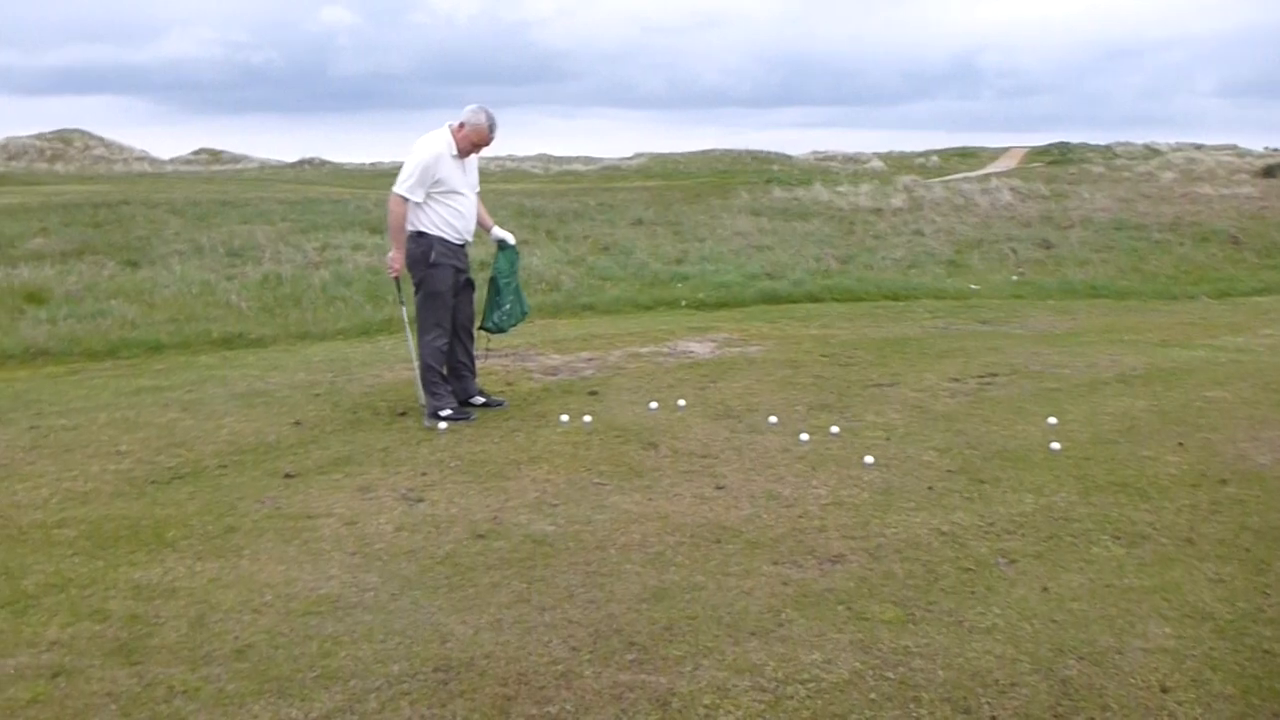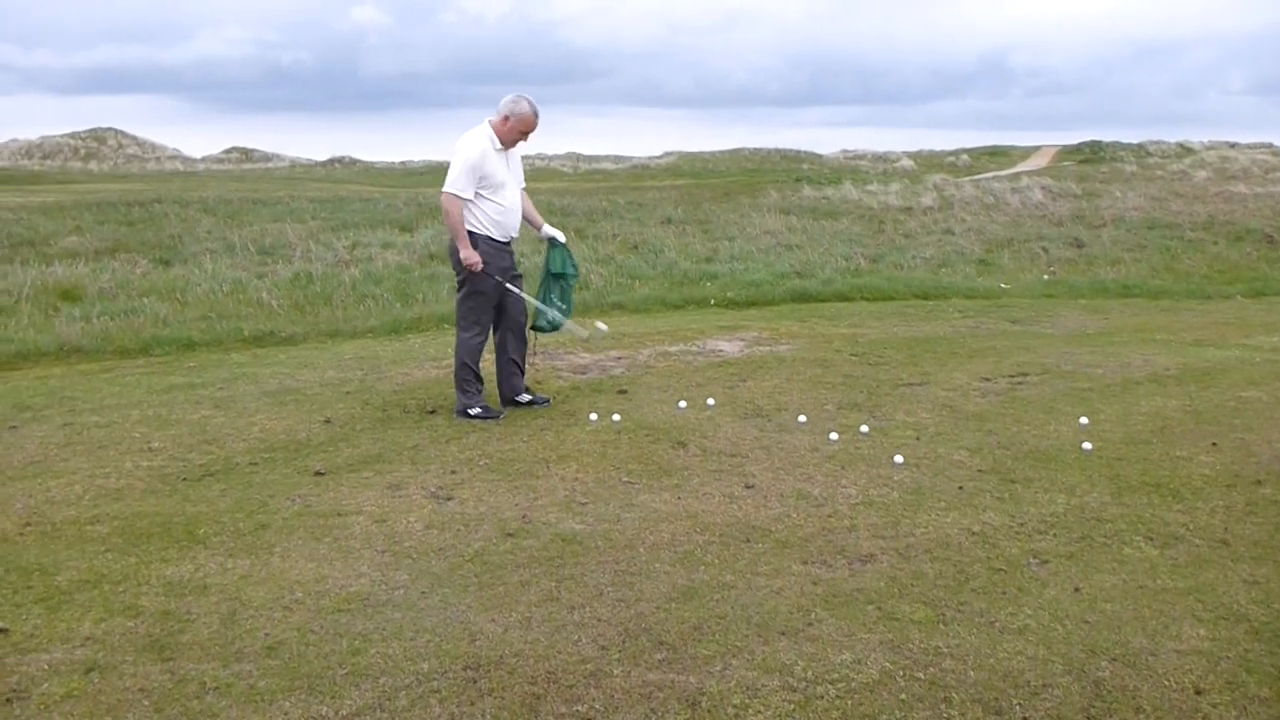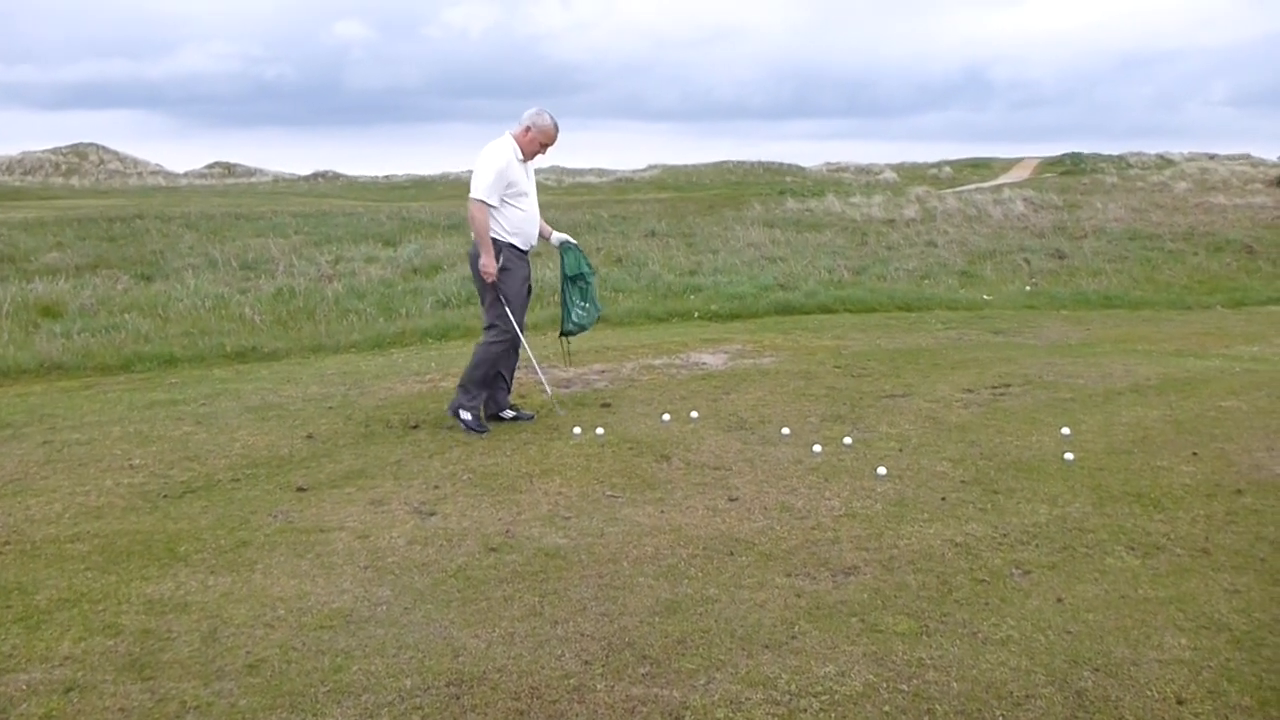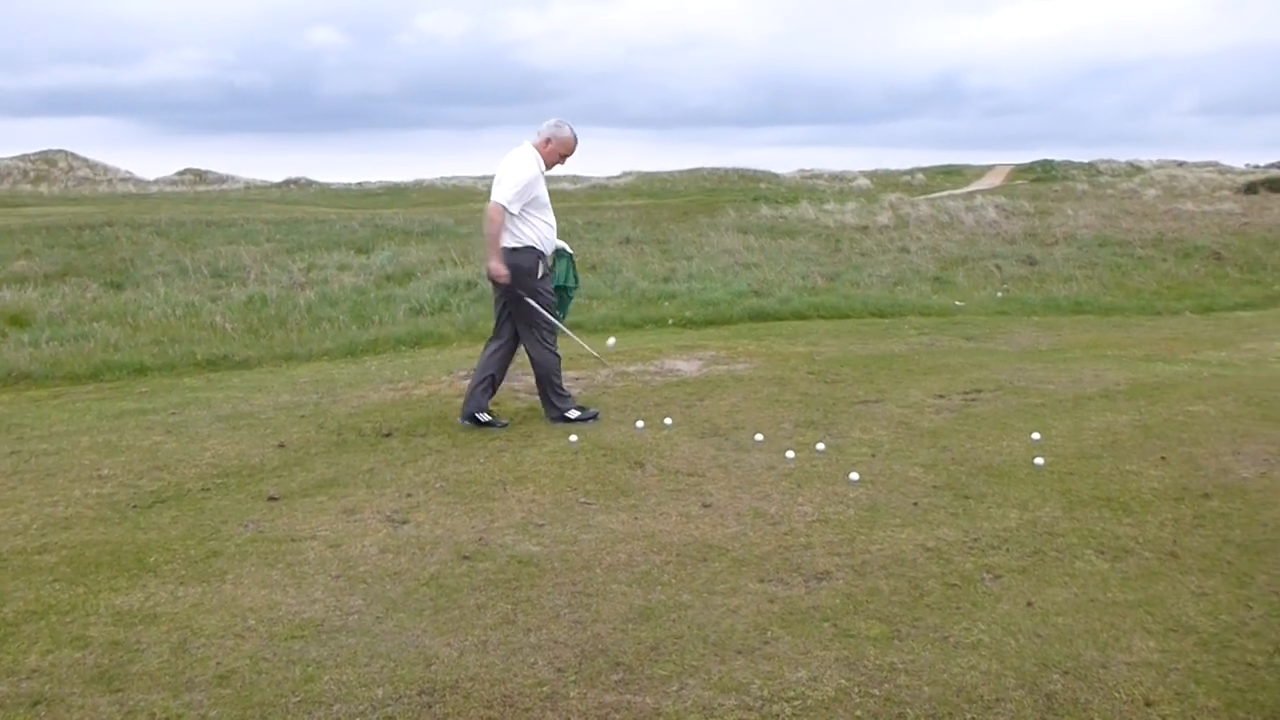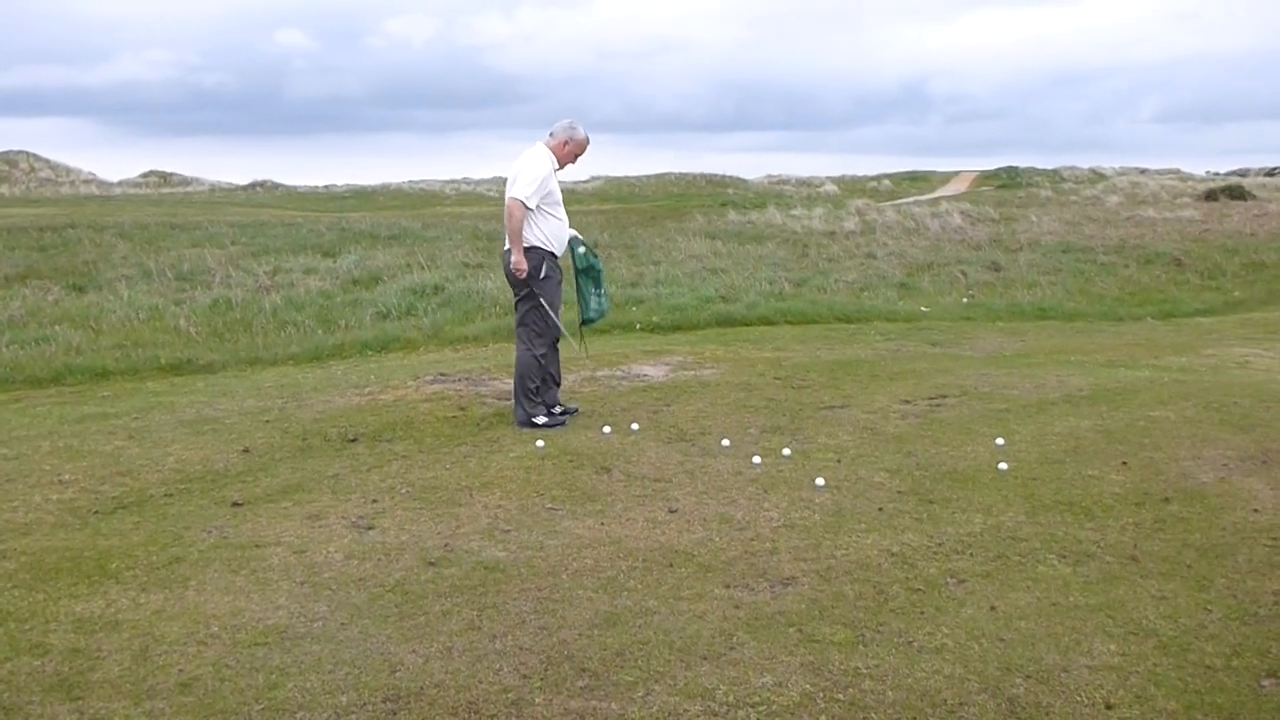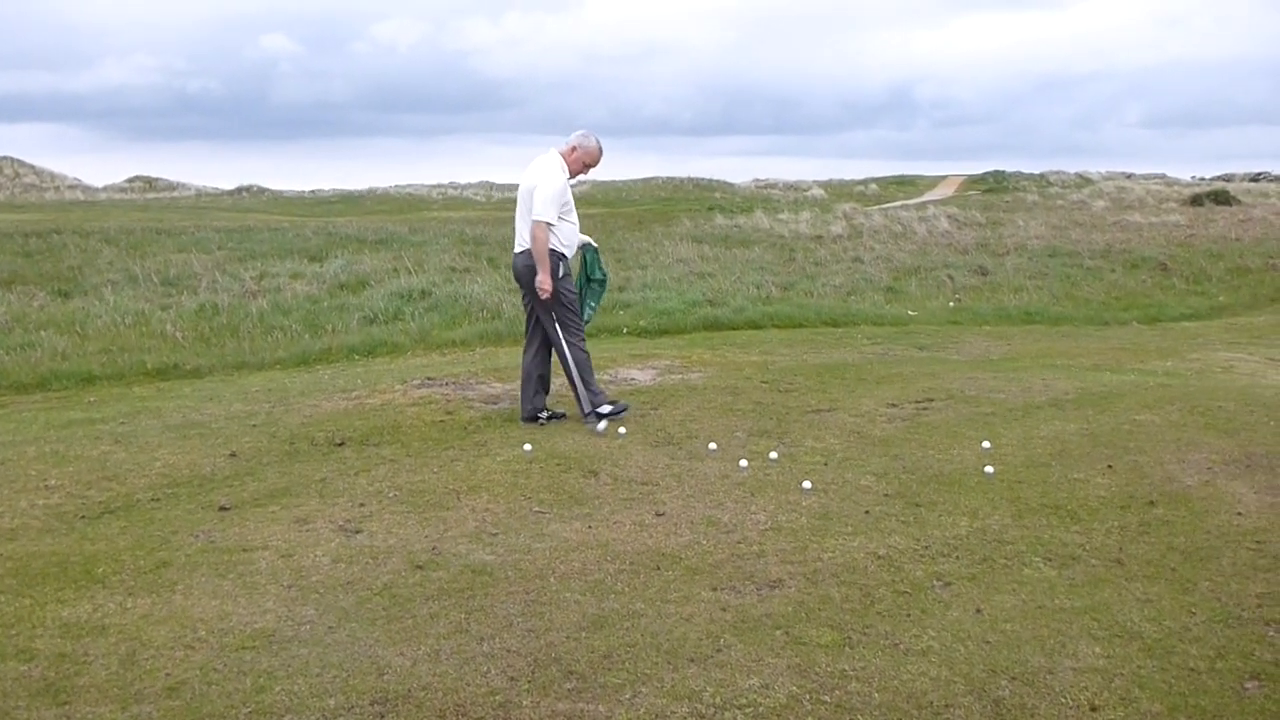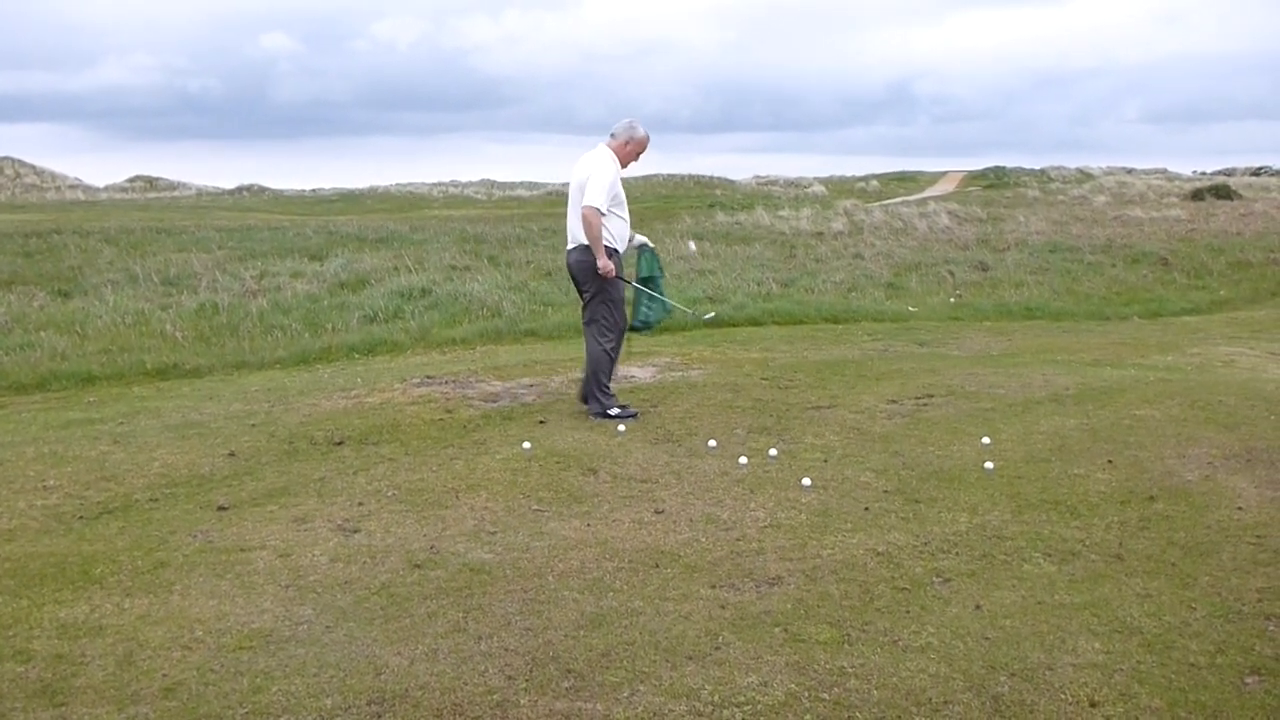
dt=0.7s
person 1, frame 1
left shoulder: (468, 154)
right shoulder: (429, 151)
right elbow: (398, 200)
left wrist: (493, 229)
right wrist: (397, 250)
left hip: (456, 249)
right hip: (431, 249)
left knee: (462, 324)
right knee: (436, 328)
left ankle: (465, 390)
right ankle: (438, 401)
person 1, frame 2
left shoulder: (510, 150)
right shoulder: (474, 147)
left elbow: (517, 193)
right elbow: (451, 199)
left wrist: (543, 227)
right wrist: (465, 248)
left hip: (503, 248)
right hip: (478, 250)
left knee: (514, 321)
right knee: (474, 327)
left ankle: (513, 389)
right ankle: (468, 401)
person 1, frame 3
left shoulder: (522, 161)
right shoulder: (498, 157)
right elbow: (477, 207)
left wrist: (552, 235)
right wrist: (486, 255)
left hip: (516, 256)
right hip: (498, 257)
left knee: (511, 334)
right knee: (501, 330)
left ankle: (496, 404)
right ankle: (466, 403)
person 1, frame 4
left shoulder: (524, 162)
right shoulder: (526, 168)
right elbow: (495, 210)
left wrist: (552, 240)
right wrist: (494, 258)
left hip: (512, 260)
right hip: (524, 261)
left knee: (505, 337)
right knee: (542, 337)
left ankle: (477, 406)
right ankle: (559, 407)
person 1, frame 5
left shoulder: (539, 163)
right shoulder: (538, 165)
right elbow: (514, 206)
left wrist: (564, 233)
right wrist: (516, 253)
left hip: (539, 260)
right hip: (533, 261)
left knee: (548, 334)
right knee: (534, 338)
left ankle: (548, 401)
right ankle: (529, 412)
person 1, frame 6
left shoulder: (547, 167)
right shoulder: (553, 175)
right elbow: (539, 227)
left wrist: (575, 238)
right wrist: (543, 273)
left hip: (535, 264)
right hip: (546, 264)
left knee: (539, 338)
right knee: (569, 335)
left ankle: (533, 408)
right ankle: (593, 403)
person 1, frame 7
left shoulder: (594, 160)
right shoulder: (605, 168)
right elbow: (589, 213)
left wrist: (631, 236)
right wrist: (602, 257)
left hip: (585, 257)
right hip: (596, 260)
left knee: (612, 326)
right knee: (603, 332)
left ankle: (593, 390)
right ankle: (601, 403)
